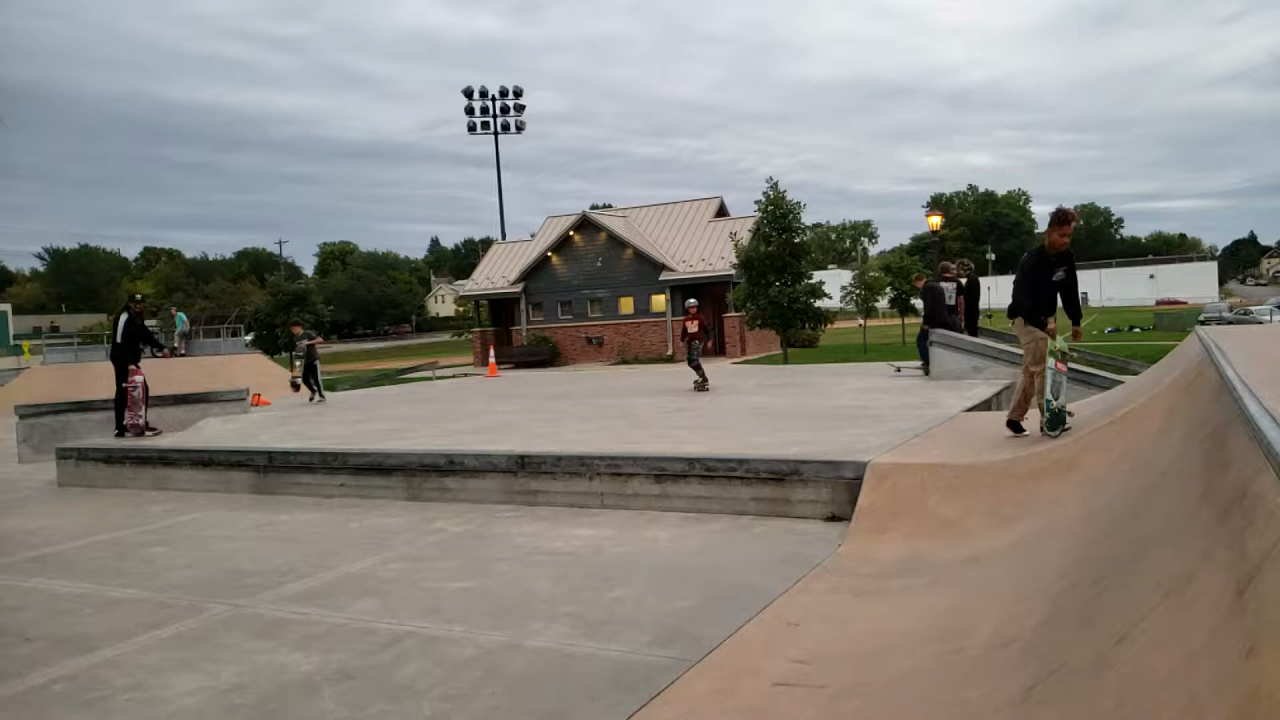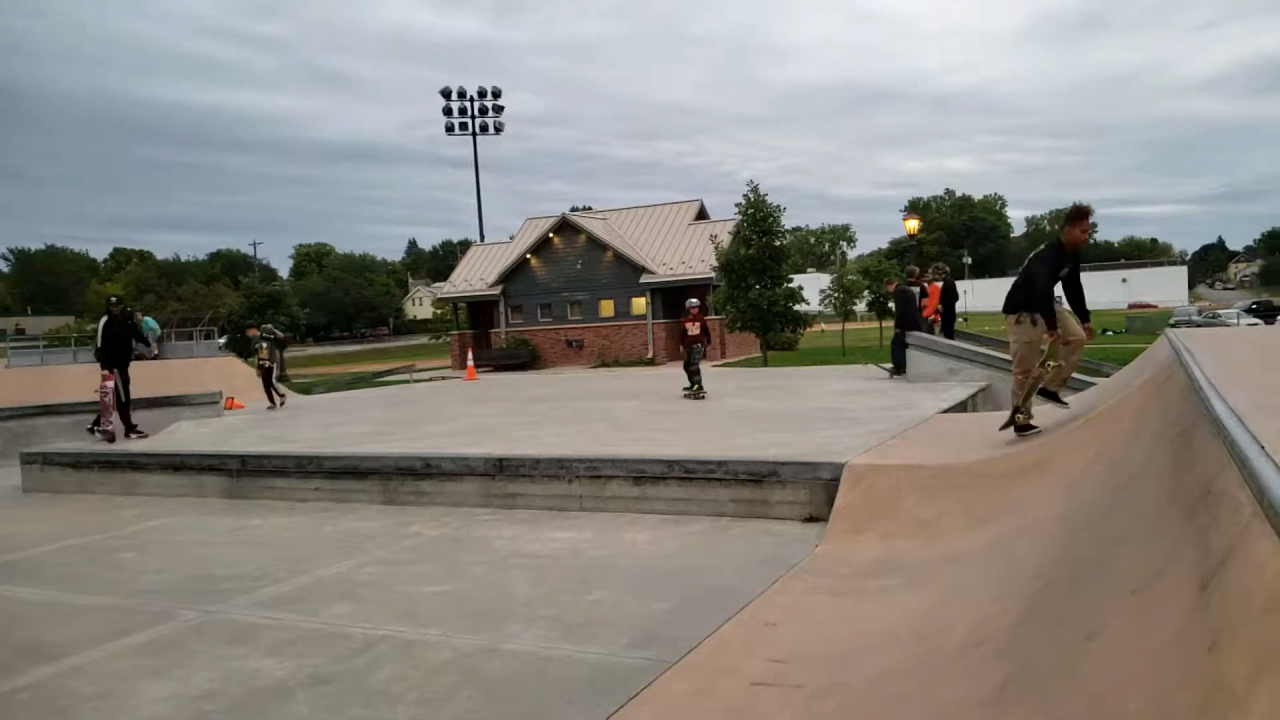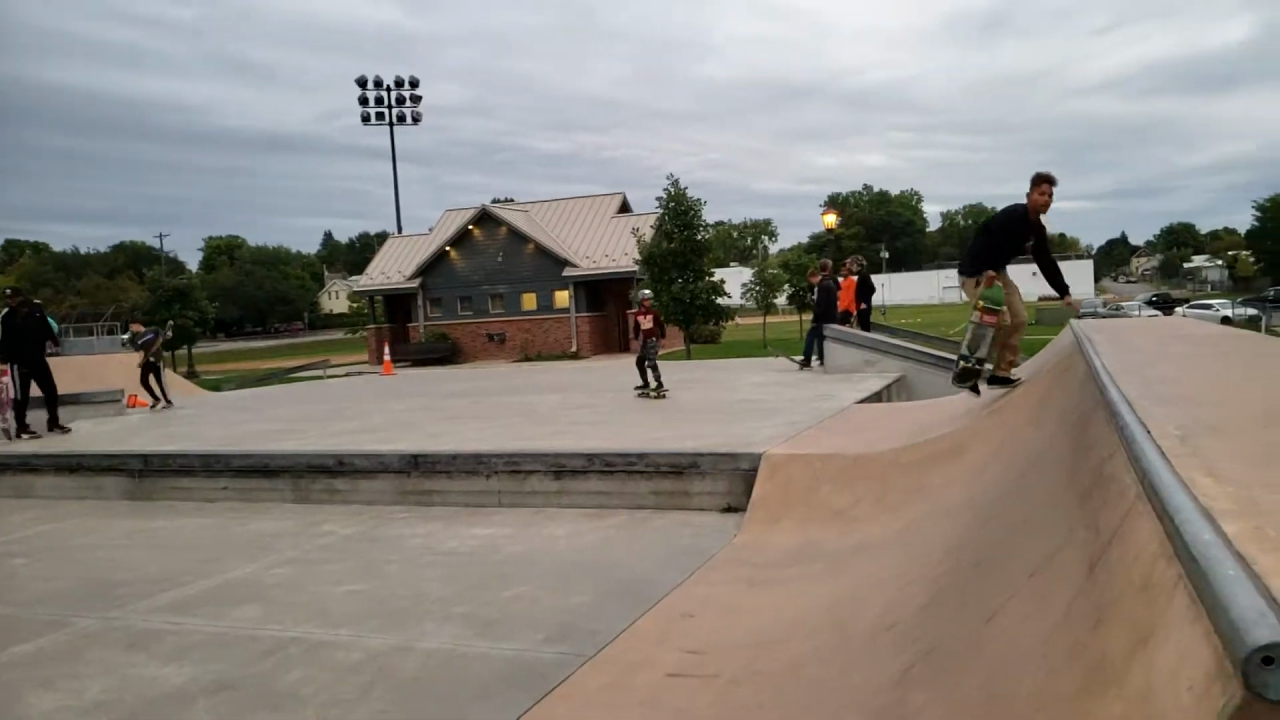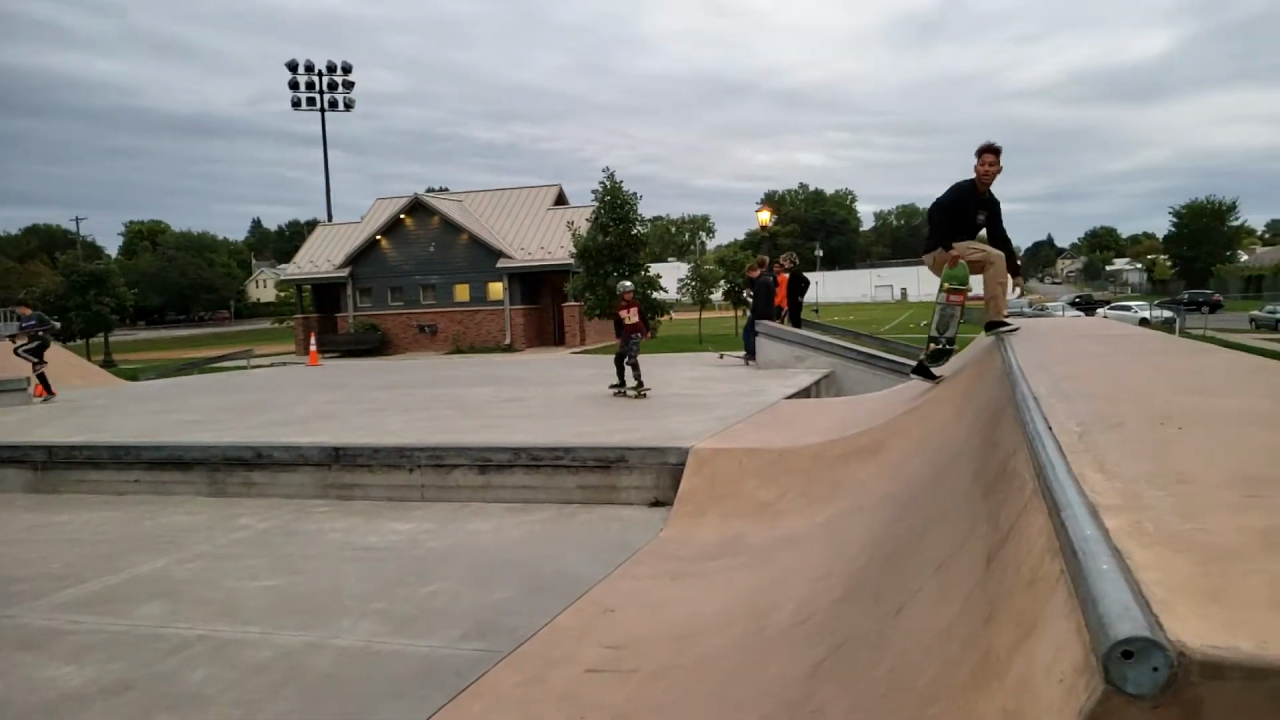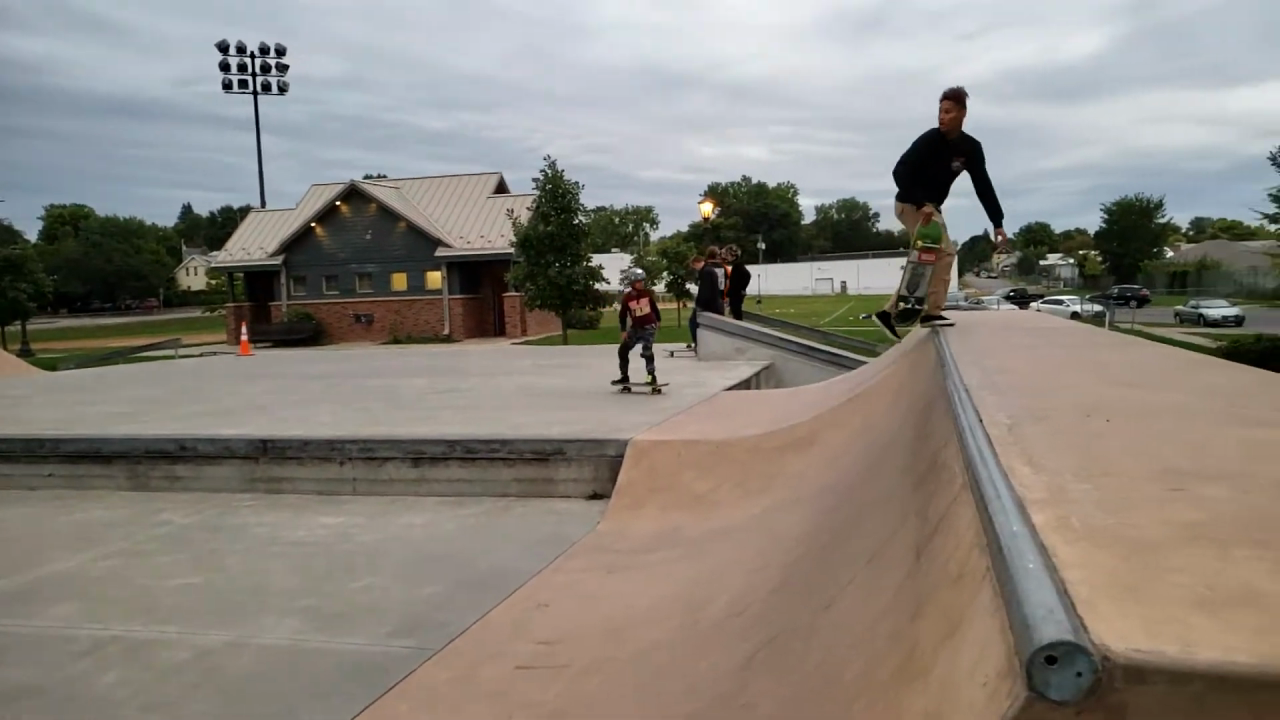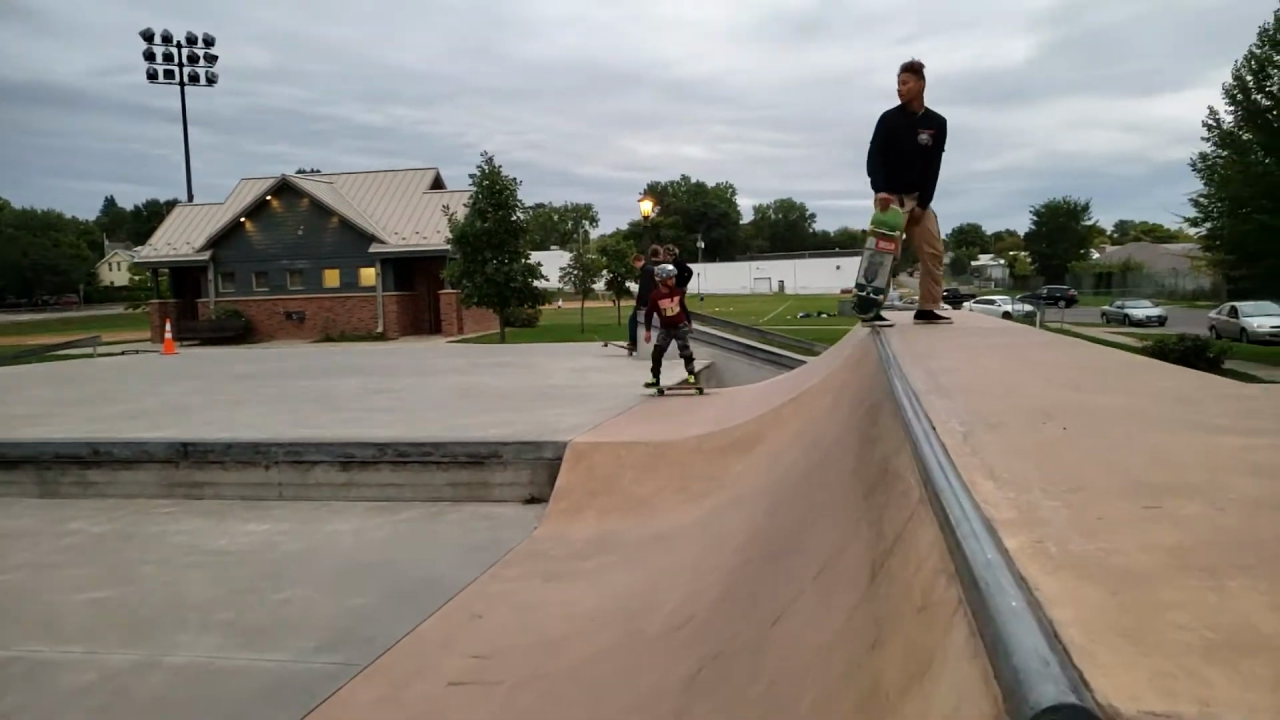
dt=0.4s
person 1, frame 1
left shoulder: (1067, 256)
right shoulder: (1031, 261)
left elbow: (1070, 290)
right elbow: (1019, 298)
left wrist: (1076, 321)
right wrist: (1042, 324)
left hip: (1047, 317)
right hip: (1026, 318)
left knee: (1031, 370)
right knee: (1042, 364)
left ankle: (1014, 418)
person 1, frame 2
left shoulder: (1071, 253)
right shoulder: (1048, 255)
left elbow: (1072, 287)
right elbow: (1043, 289)
left wrist: (1085, 319)
right wrist: (1052, 328)
left hip: (1043, 305)
right hip: (1022, 310)
left knee: (1077, 338)
right knee: (1026, 366)
left ankle: (1051, 388)
right ankle: (1021, 420)
person 1, frame 3
left shoulder: (1038, 230)
right shoulder: (1013, 215)
left elbow: (1047, 263)
right elbow: (982, 235)
left wrist: (1064, 293)
right wrist: (985, 270)
left hip: (996, 272)
right hip: (975, 273)
left knee: (1018, 319)
right knee: (1000, 321)
left ankle: (999, 373)
person 1, frame 4
left shoulder: (992, 204)
right shoulder: (962, 191)
left elbow: (1002, 239)
right elbow: (934, 214)
left wrist: (1015, 274)
right wrist: (947, 248)
right hip: (938, 251)
right knee: (995, 259)
right ankle: (994, 320)
person 1, frame 5
left shoulder: (971, 148)
right shoulder: (927, 141)
left elbow: (983, 186)
right elbow: (900, 172)
left wrist: (997, 223)
right wrist: (921, 204)
left hip: (932, 207)
right hip: (911, 205)
right knee: (942, 252)
left ankle: (888, 313)
right ankle: (930, 313)
person 1, frame 6
left shoulder: (937, 123)
right shoulder: (889, 119)
left elbow: (933, 165)
right elbow: (874, 158)
left wrist: (923, 202)
right wrist: (880, 190)
left hip: (918, 197)
right hip: (891, 197)
left knee: (934, 253)
left ankle: (927, 309)
